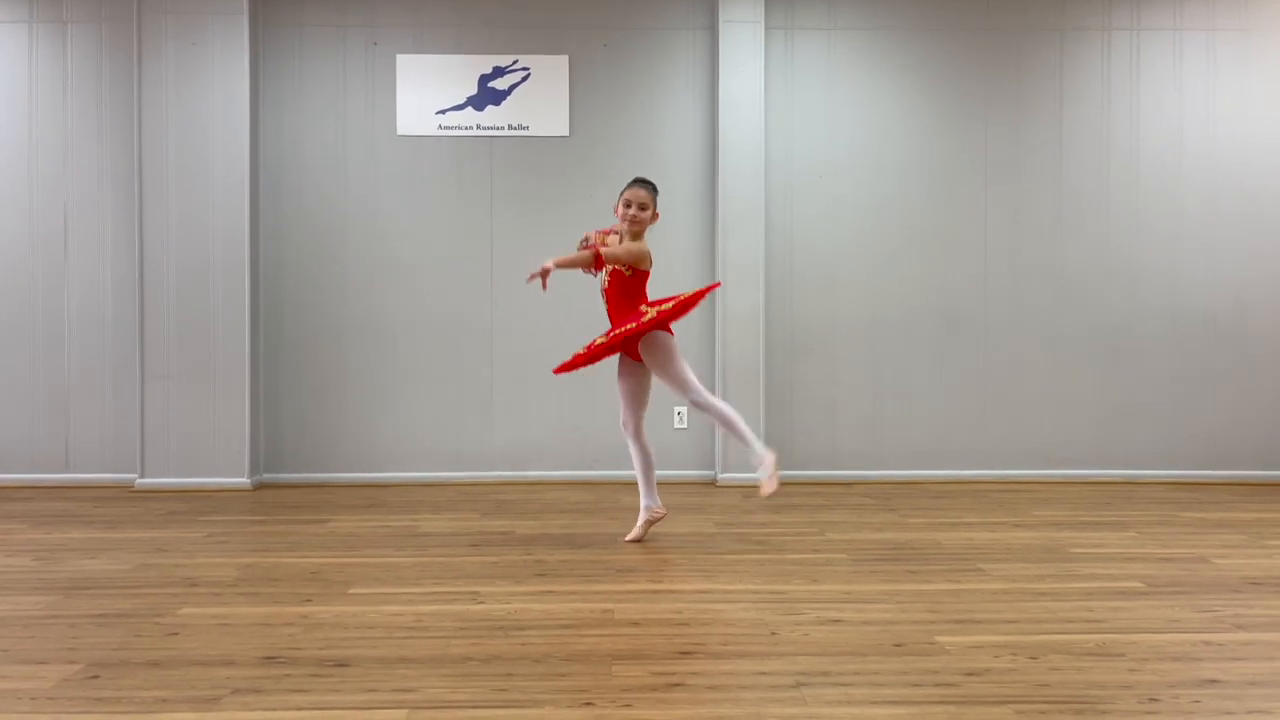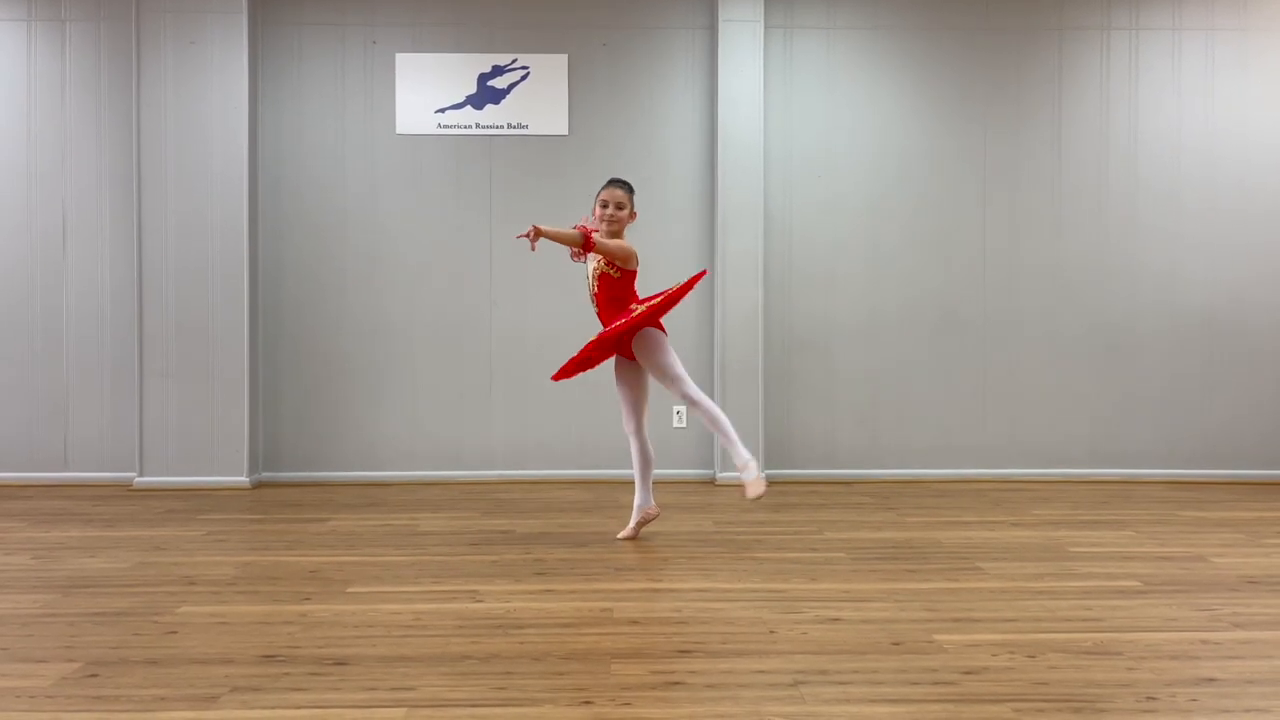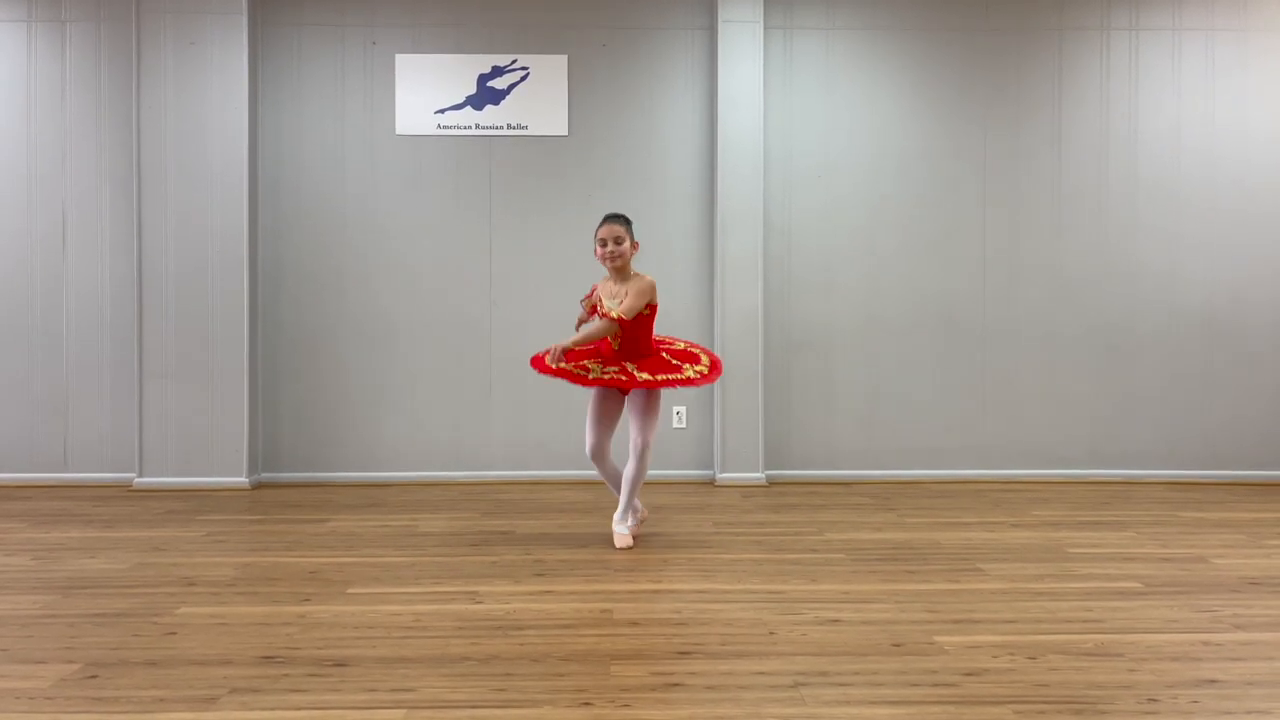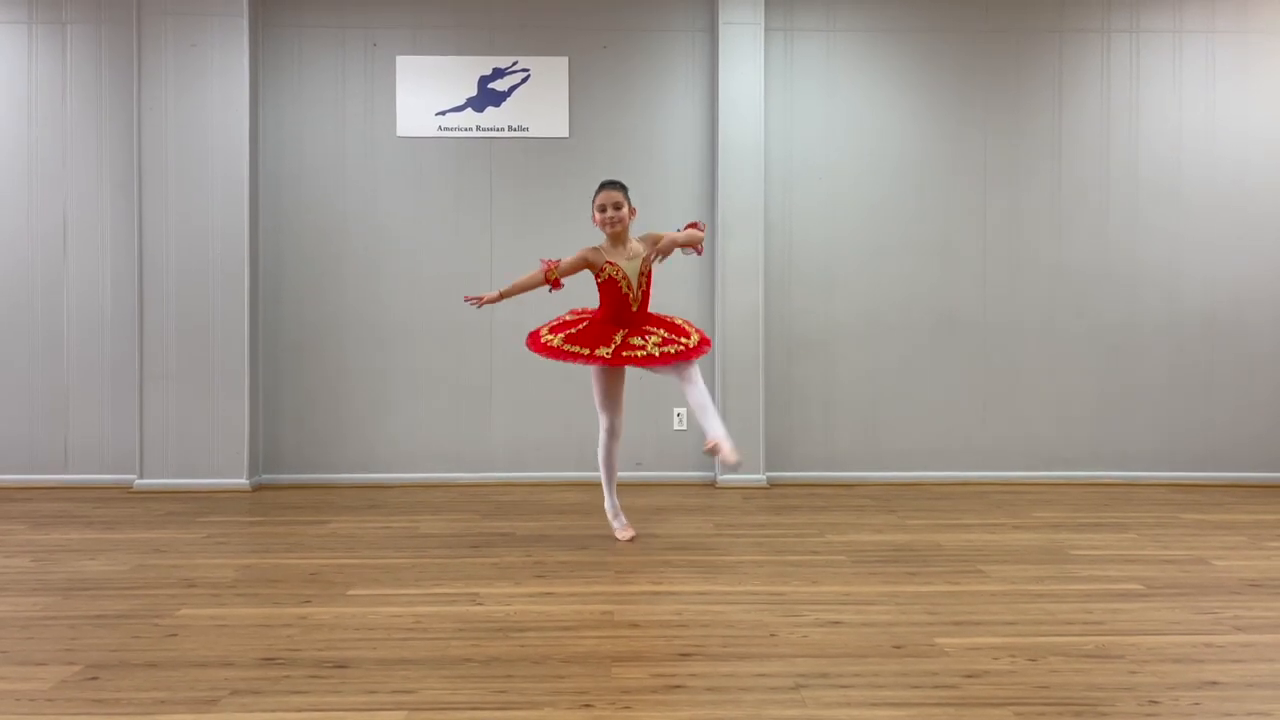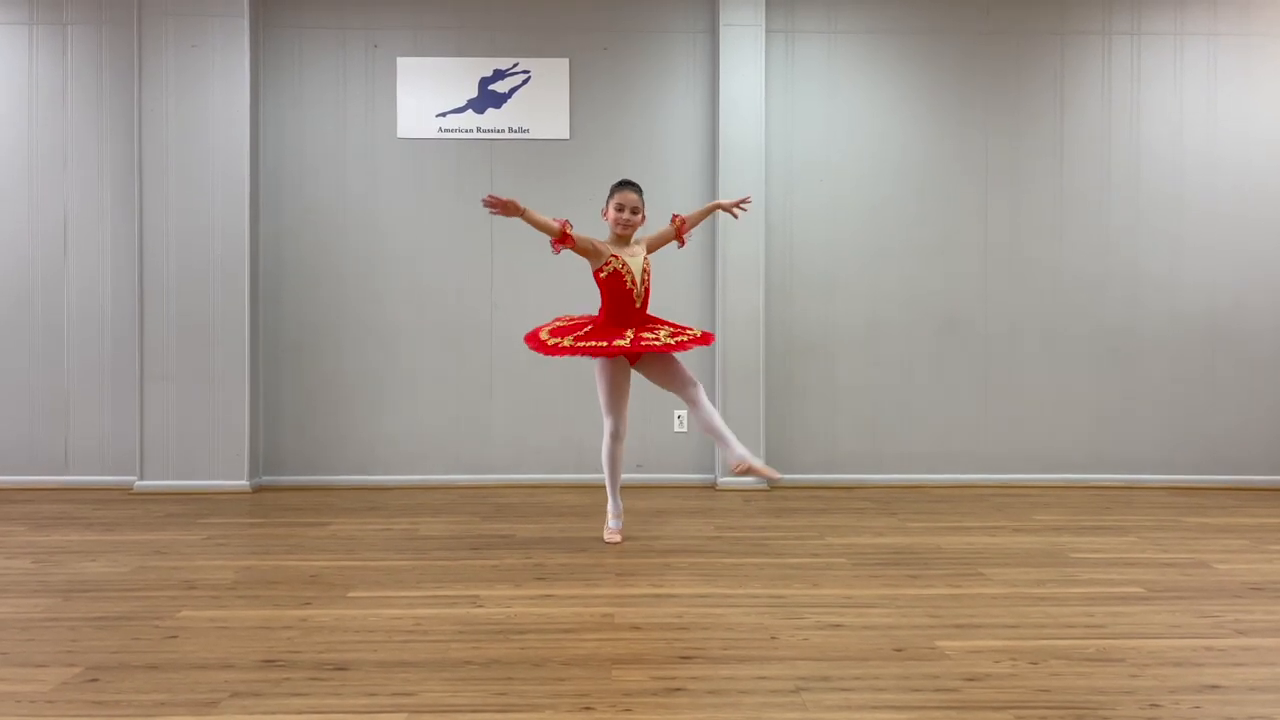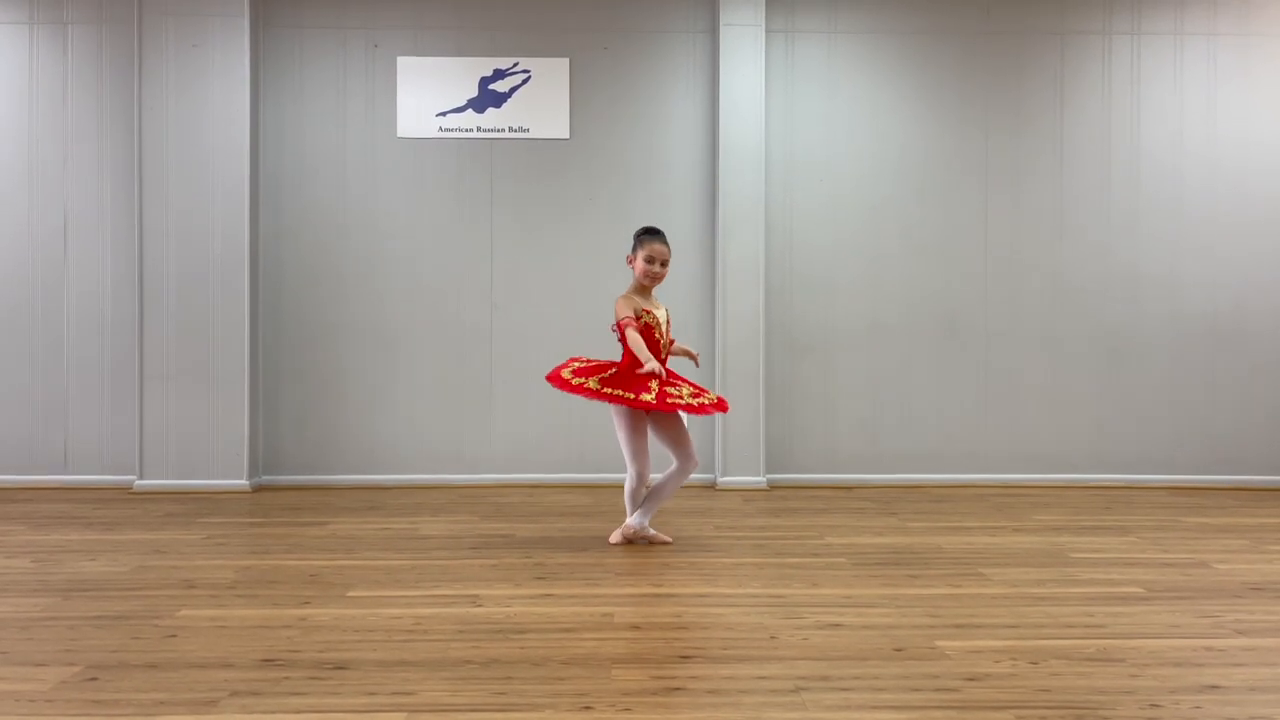
dt=0.4s
person 1, frame 1
left shoulder: (638, 252)
right shoulder: (614, 237)
left elbow: (595, 254)
right elbow: (594, 240)
left wrist: (554, 264)
left hip: (648, 332)
right hip: (627, 342)
left knee: (699, 398)
right knee: (631, 428)
left ankle: (761, 456)
right ankle: (650, 507)
person 1, frame 2
left shoulder: (623, 250)
right shoulder: (598, 243)
left elbow: (588, 239)
right elbow: (584, 231)
left wrist: (543, 232)
left hip: (640, 330)
right hip: (621, 339)
left knee: (689, 394)
right knee: (634, 427)
left ankle: (744, 461)
right ankle: (644, 507)
person 1, frame 3
left shoulder: (645, 284)
right shoulder: (600, 288)
left elbow: (617, 322)
left wrist: (570, 342)
left hip: (647, 369)
right hip: (608, 371)
left knee: (641, 444)
right knee: (595, 450)
left ankle: (623, 516)
right ankle: (633, 507)
person 1, frame 4
left shoulder: (648, 244)
right shoulder: (593, 255)
left elbow: (698, 237)
right elbow: (545, 275)
left wrist: (678, 238)
right wrist: (499, 294)
left hip: (646, 332)
right hip: (606, 341)
left knee: (687, 371)
right knee: (611, 426)
left ankle: (717, 438)
right ankle: (613, 507)
person 1, frame 5
left shoulder: (643, 247)
right shoulder: (595, 250)
left elbow: (680, 226)
right elbow: (558, 230)
left wrist: (717, 206)
right wrist: (519, 211)
left hip: (643, 336)
right hip: (608, 340)
left knee: (691, 389)
right knee: (615, 427)
left ankle: (739, 457)
right ankle: (614, 512)
person 1, frame 6
left shoulder: (658, 304)
right shoulder: (626, 303)
right elbow: (632, 335)
left wrist: (685, 350)
right wrist: (648, 363)
left hip: (657, 389)
right hip: (626, 388)
left knee: (688, 461)
right knee: (638, 471)
left ankle: (638, 522)
right ankle: (631, 520)
